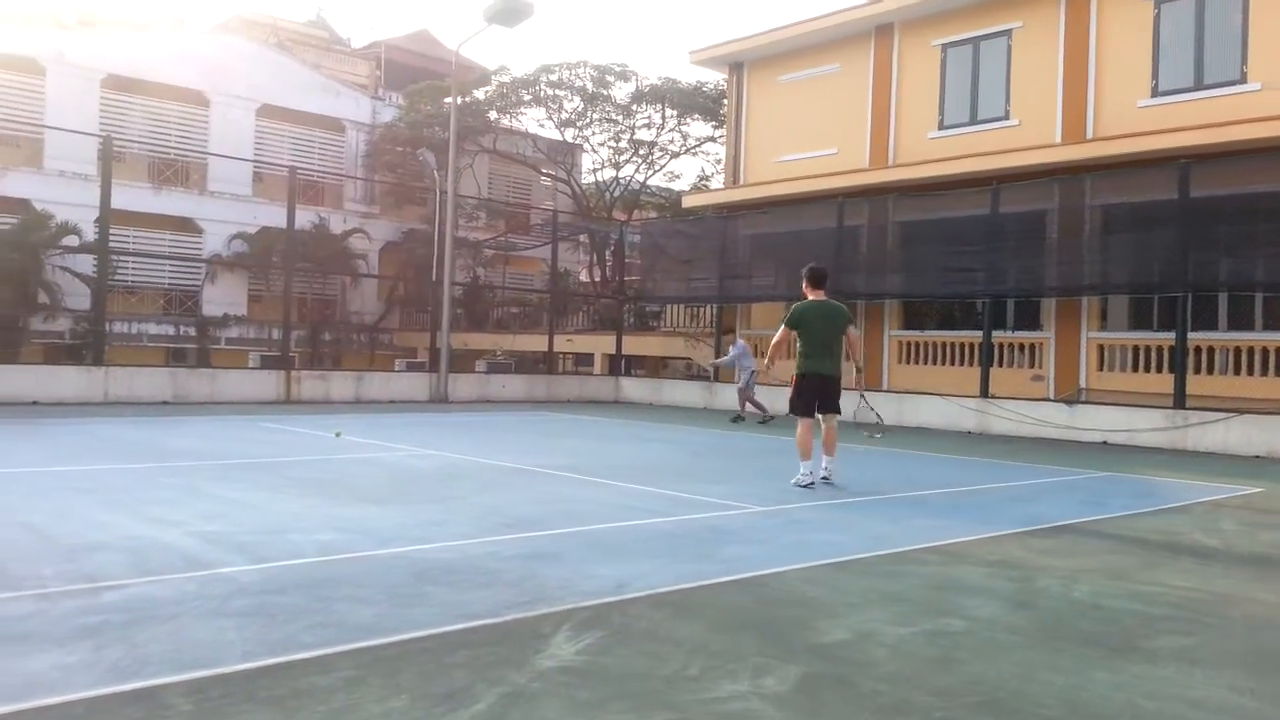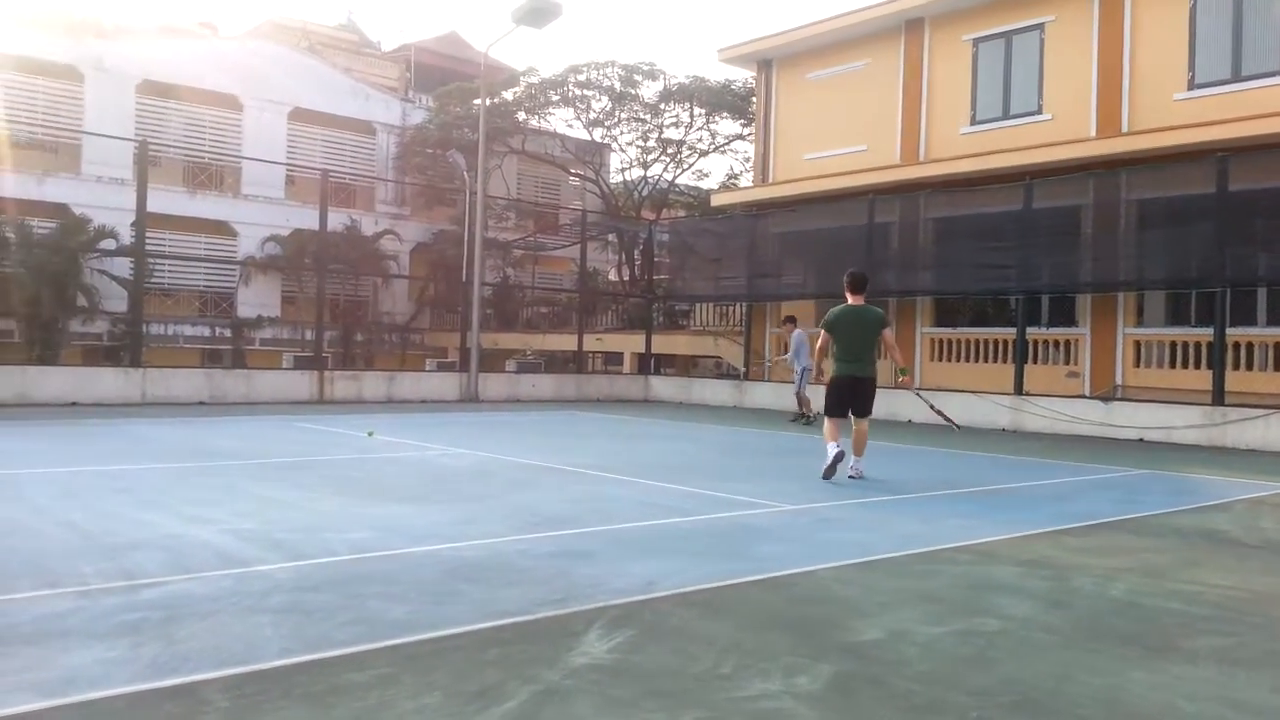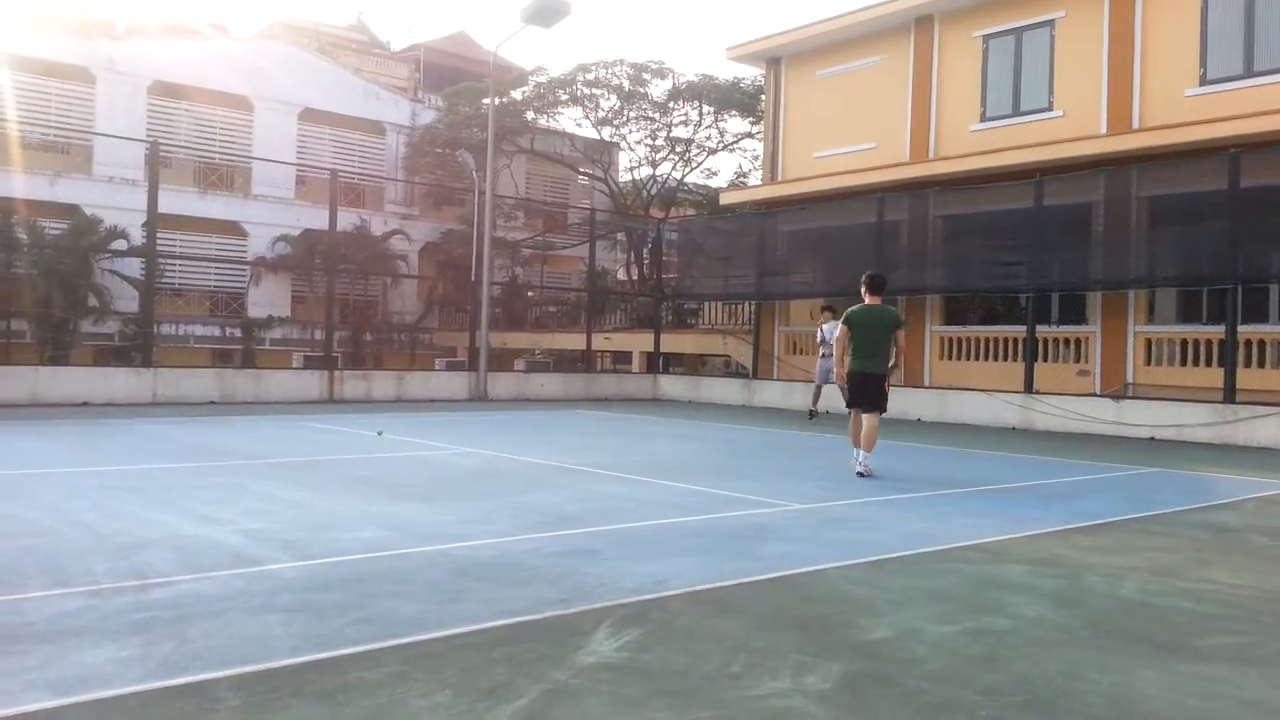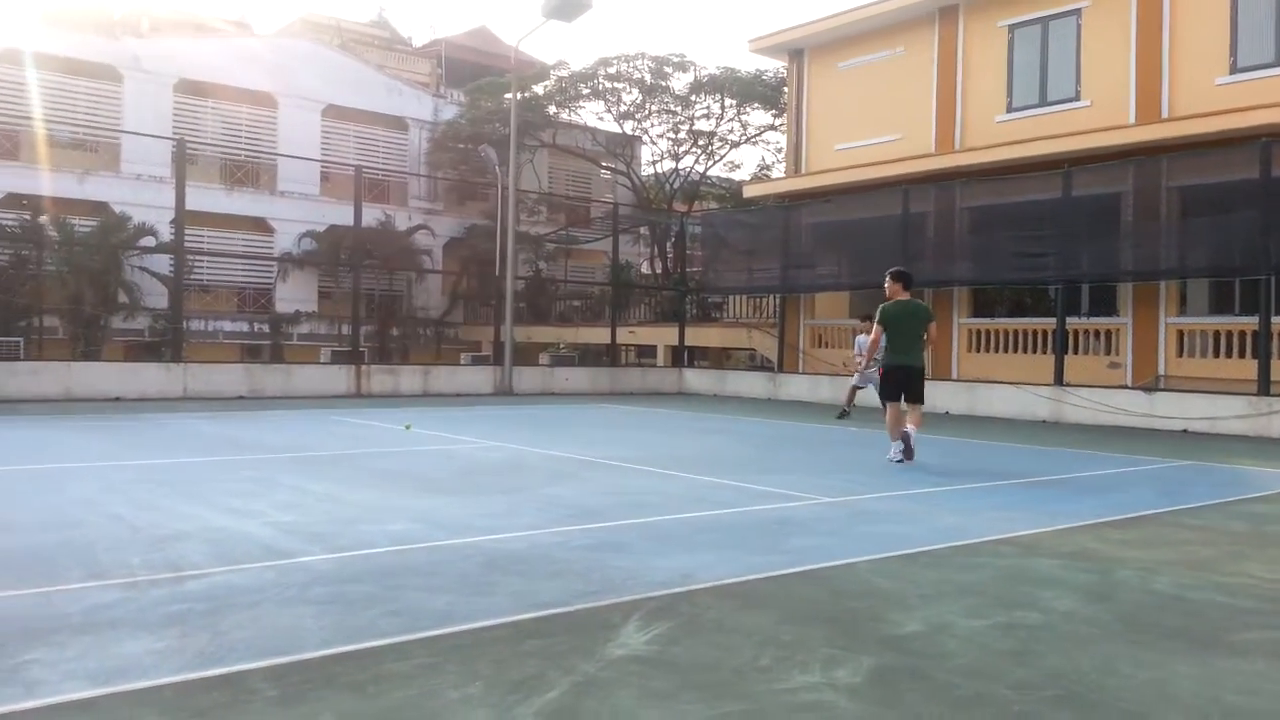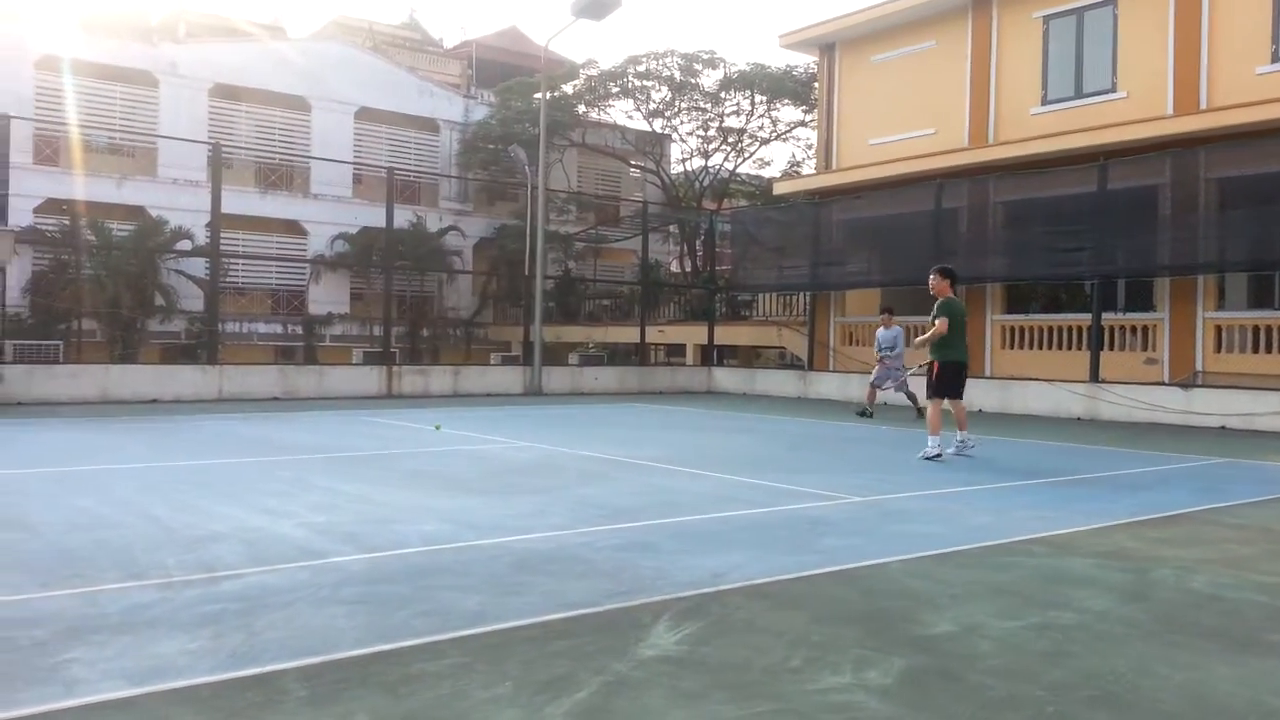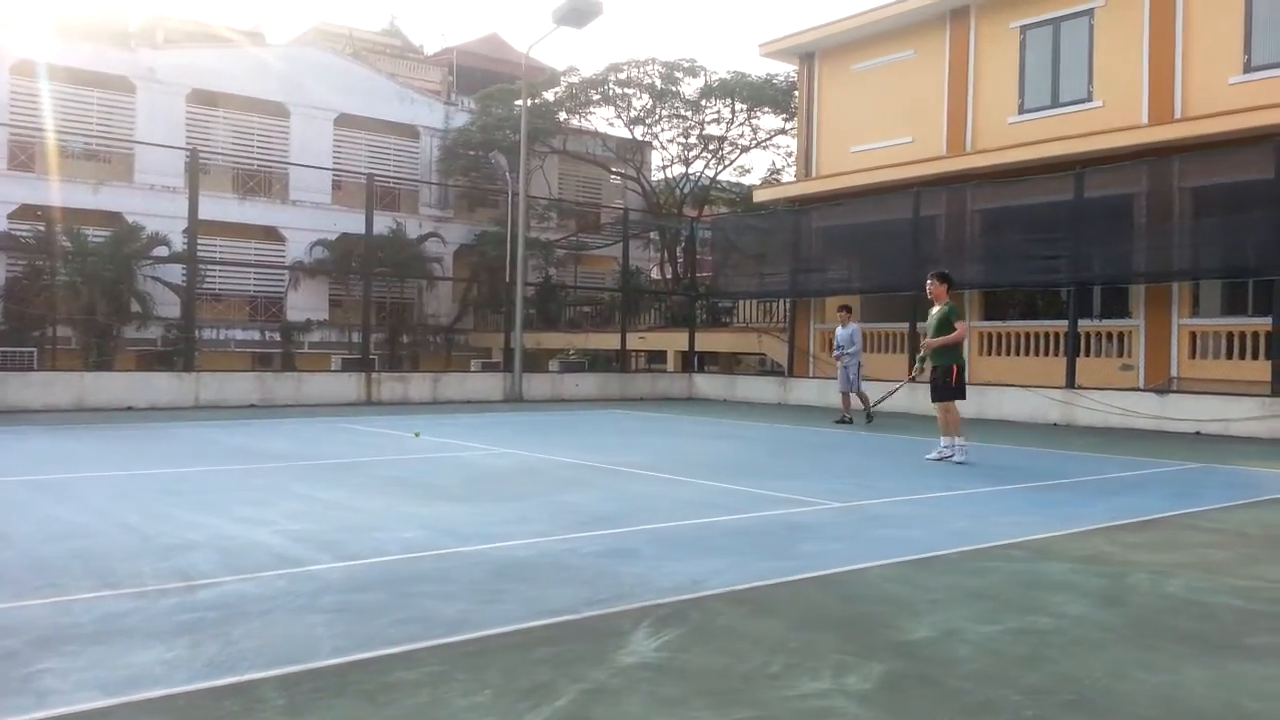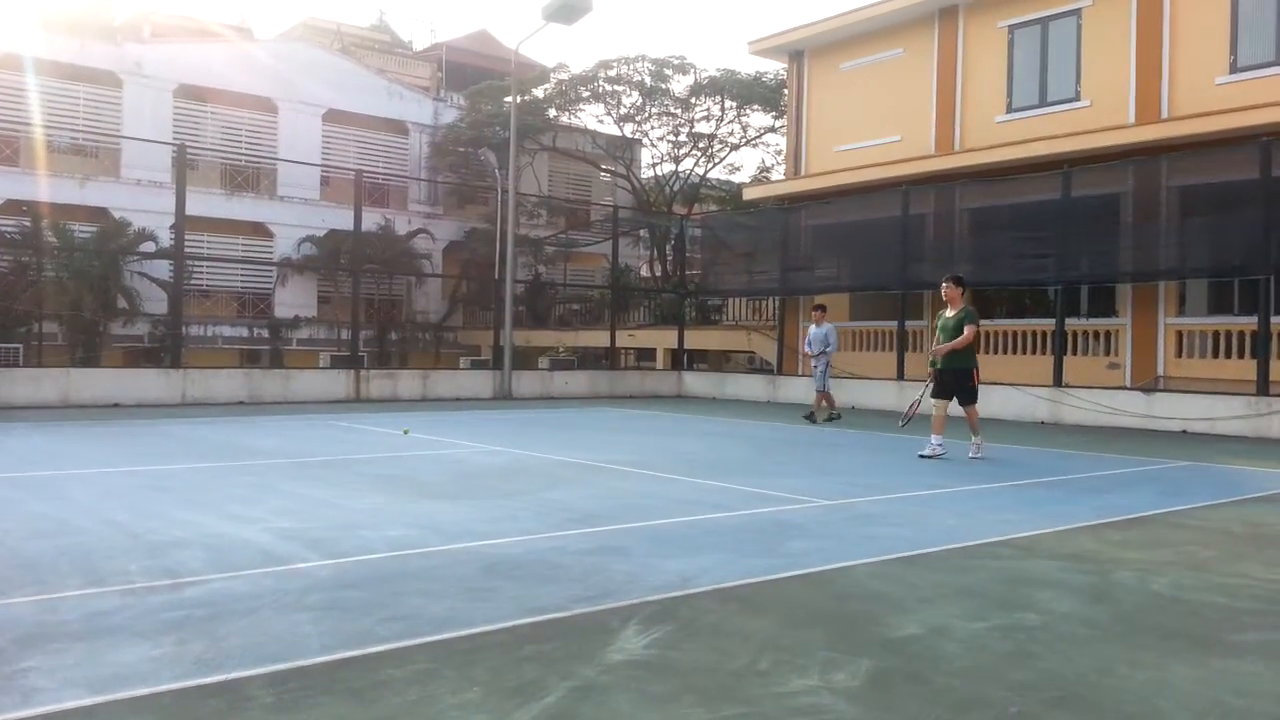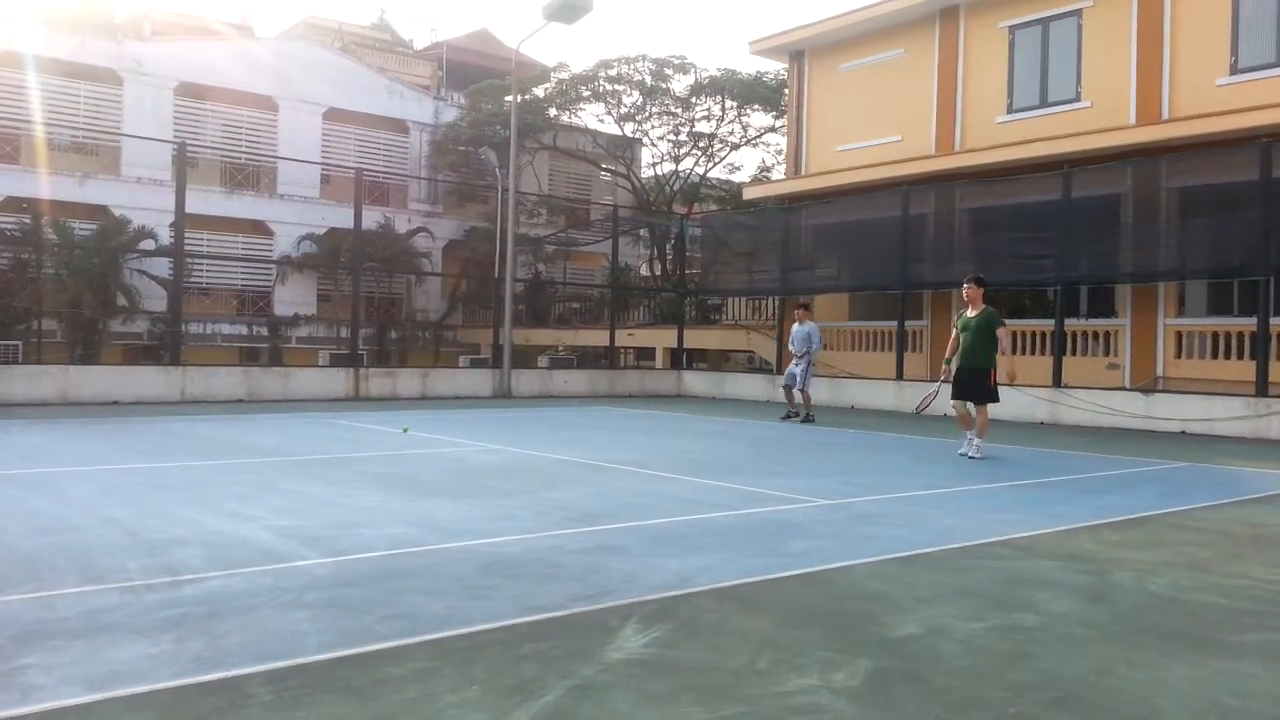
dt=0.3s
person 1, frame 1
left shoulder: (800, 309)
right shoulder: (841, 310)
left elbow: (779, 340)
right elbow: (854, 342)
left wrist: (769, 360)
right wrist: (858, 368)
left hip: (806, 372)
right hip: (832, 373)
left knee: (805, 421)
right knee: (829, 419)
left ankle: (806, 473)
right ankle: (827, 468)
person 1, frame 2
left shoulder: (834, 314)
right shoulder: (878, 315)
left elbow: (821, 346)
right elbow: (891, 345)
left wrist: (818, 367)
right wrist: (903, 372)
left hip: (840, 375)
right hip: (867, 376)
left knee: (831, 419)
right knee: (861, 422)
left ankle: (833, 450)
right ankle: (856, 466)
person 1, frame 3
left shoulder: (851, 313)
right shoulder: (893, 315)
left elbow: (839, 339)
right elbow: (900, 346)
left wrist: (839, 366)
right wrist: (893, 366)
left hip: (855, 370)
right hip: (878, 372)
left knee: (856, 413)
right knee: (871, 417)
left ankle: (858, 457)
right ankle: (864, 462)
person 1, frame 4
left shoulder: (885, 309)
right shoulder: (923, 308)
left elbow: (874, 340)
right elbow: (932, 337)
left wrist: (867, 359)
left hip: (891, 365)
right hip: (915, 365)
left knee: (892, 406)
right knee: (915, 407)
left ankle: (895, 450)
right ankle: (909, 432)
person 1, frame 5
left shoulder: (942, 304)
right shoulder: (958, 305)
left elbow: (941, 329)
left wrist: (921, 340)
right wrist: (933, 342)
left hip: (944, 360)
right hip: (960, 360)
left knee: (935, 402)
right knee: (955, 400)
left ankle: (933, 446)
right ankle: (964, 440)
person 1, frame 6
left shoulder: (952, 309)
right shoulder: (933, 311)
left elbow: (963, 332)
left wrist: (938, 342)
right wrist: (921, 359)
left hip: (951, 365)
right hip: (937, 365)
left knee: (947, 404)
right knee: (940, 407)
left ankle: (960, 445)
right ankle: (946, 446)
person 1, frame 7
left shoulder: (969, 313)
right shoulder: (941, 315)
left elbow: (968, 336)
left wrist: (947, 347)
right wrist: (933, 364)
left hip: (965, 369)
right hip: (944, 369)
left knee: (969, 408)
right knee: (938, 405)
left ankle: (977, 442)
right ankle: (936, 445)
person 1, frame 8
left shoulder: (991, 315)
right shoulder: (960, 316)
left elbow: (1004, 338)
right elbow: (954, 340)
left wrist: (1009, 363)
right wrist: (947, 363)
left hip: (984, 369)
right hip: (963, 368)
left knee: (980, 407)
right knee: (957, 405)
left ankle: (977, 445)
right ankle: (970, 437)
